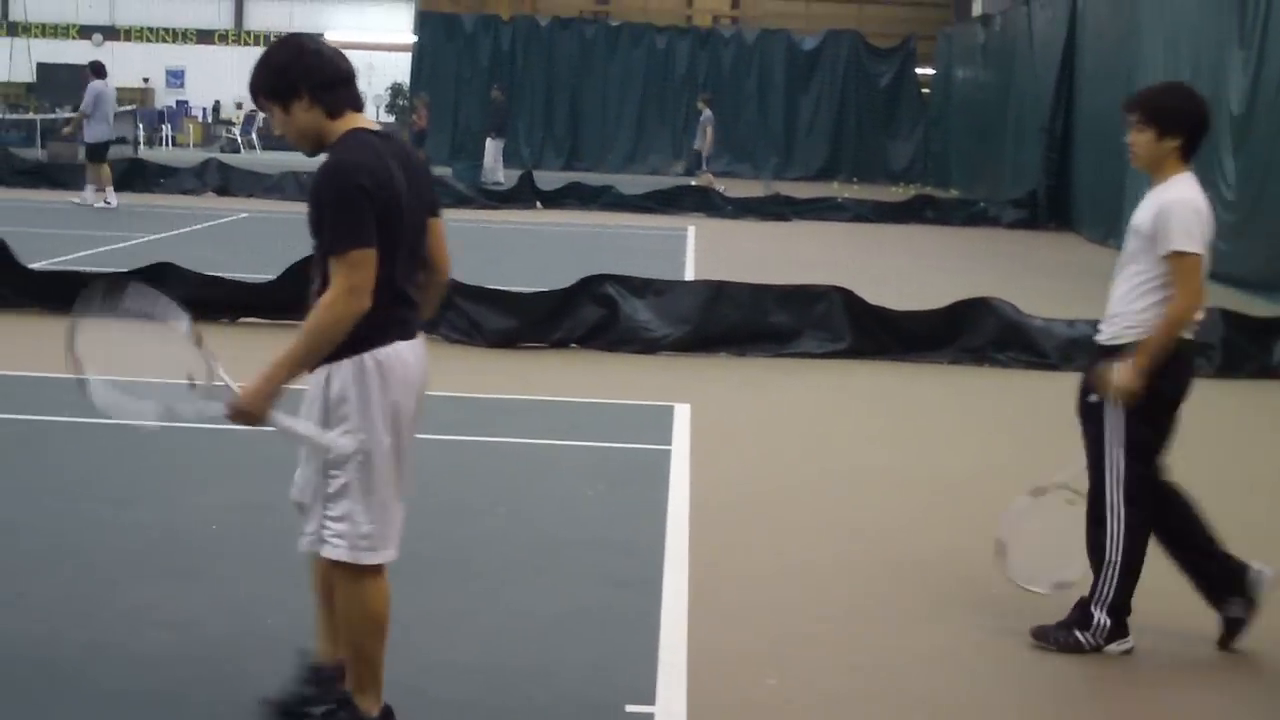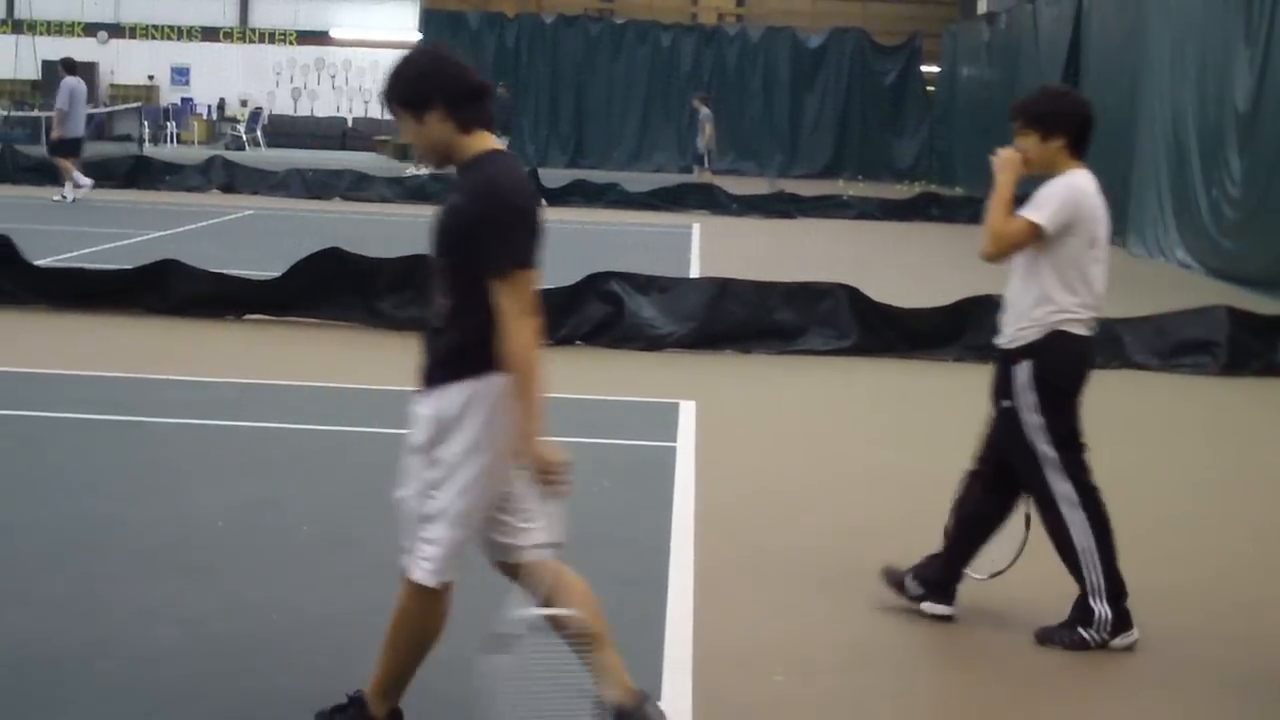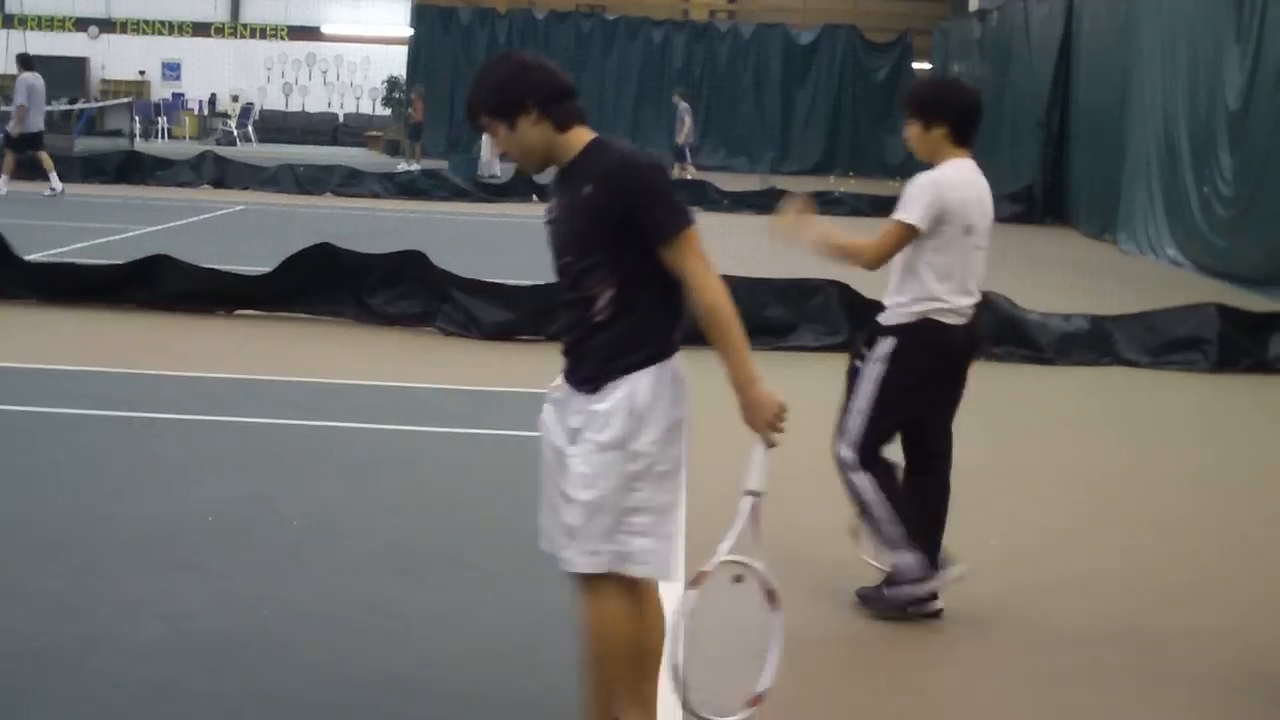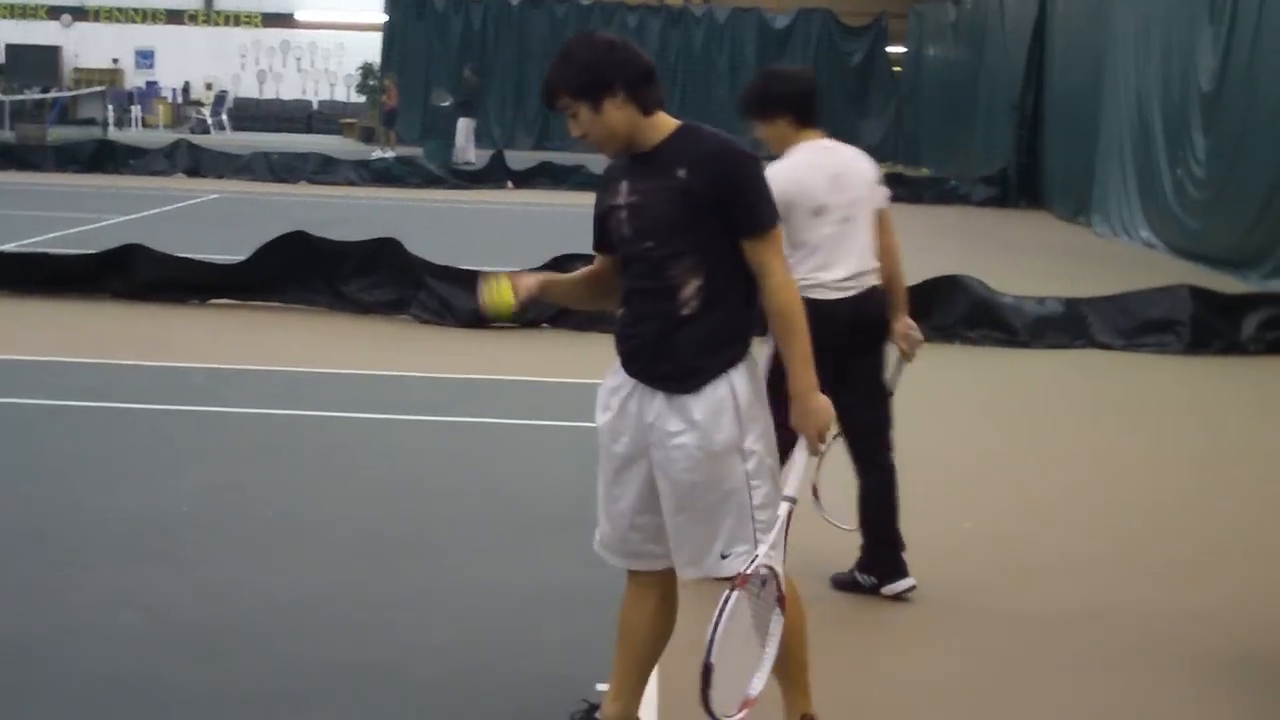
dt=0.4s
person 1, frame 1
left shoulder: (342, 174)
right shoulder: (402, 156)
left elbow: (349, 296)
right elbow: (438, 270)
left wrist: (269, 383)
left hip: (361, 369)
right hip: (400, 353)
left knee: (354, 545)
right knee: (335, 525)
right ankle: (332, 663)
person 1, frame 2
left shoulder: (485, 192)
right shoulder: (490, 178)
left elbow: (514, 318)
left wrist: (527, 434)
left hip: (469, 395)
right hip: (484, 388)
left knee: (431, 562)
right knee: (523, 551)
person 1, frame 3
left shoulder: (629, 173)
right shoulder: (565, 186)
left elbow: (699, 278)
left wrist: (748, 384)
left hip: (632, 394)
right hip: (578, 395)
left knee: (605, 572)
right knee: (613, 572)
person 1, frame 4
left shoulder: (720, 161)
right shoulder: (616, 181)
left elbow: (774, 278)
left wrist: (805, 389)
right wrist: (545, 283)
left hip: (714, 394)
right hip: (633, 391)
left knee: (757, 568)
right knee: (645, 563)
person 2, frame 1
left shoulder: (1181, 204)
right shoulder: (1164, 196)
left elbow: (1183, 302)
left wrist: (1132, 369)
left hip: (1143, 362)
right hip: (1133, 356)
left knee: (1117, 494)
right knee: (1140, 488)
left ankle: (1102, 622)
right ankle: (1232, 586)
person 2, frame 2
left shoulder: (1065, 191)
right shoulder: (1074, 191)
left elbow: (994, 246)
left wrist: (1003, 182)
left hip: (1041, 356)
right hip: (1045, 352)
left knee: (1061, 486)
right knee: (994, 475)
left ankle: (1106, 616)
right ankle: (936, 580)
person 2, frame 3
left shoulder: (933, 185)
right shoulder: (975, 184)
left elbow: (872, 255)
left wrist: (808, 230)
left hip: (911, 336)
right hip: (955, 333)
left knee: (856, 451)
right knee: (928, 461)
left ankle: (913, 565)
right ankle: (919, 581)
person 2, frame 4
left shoulder: (778, 177)
right shoulder: (861, 163)
right elbow: (886, 249)
right wrist: (899, 315)
left hip: (813, 315)
right hip: (866, 306)
left knee: (772, 433)
right knee: (871, 442)
right ankle: (884, 565)
